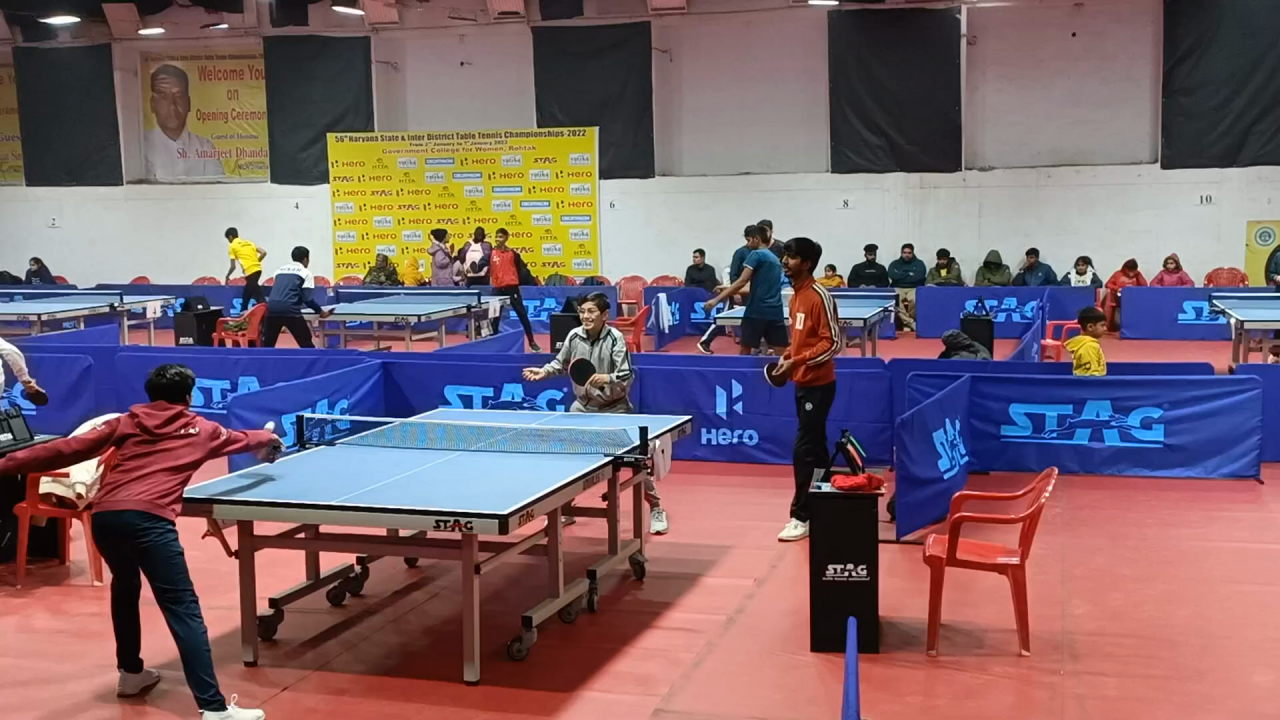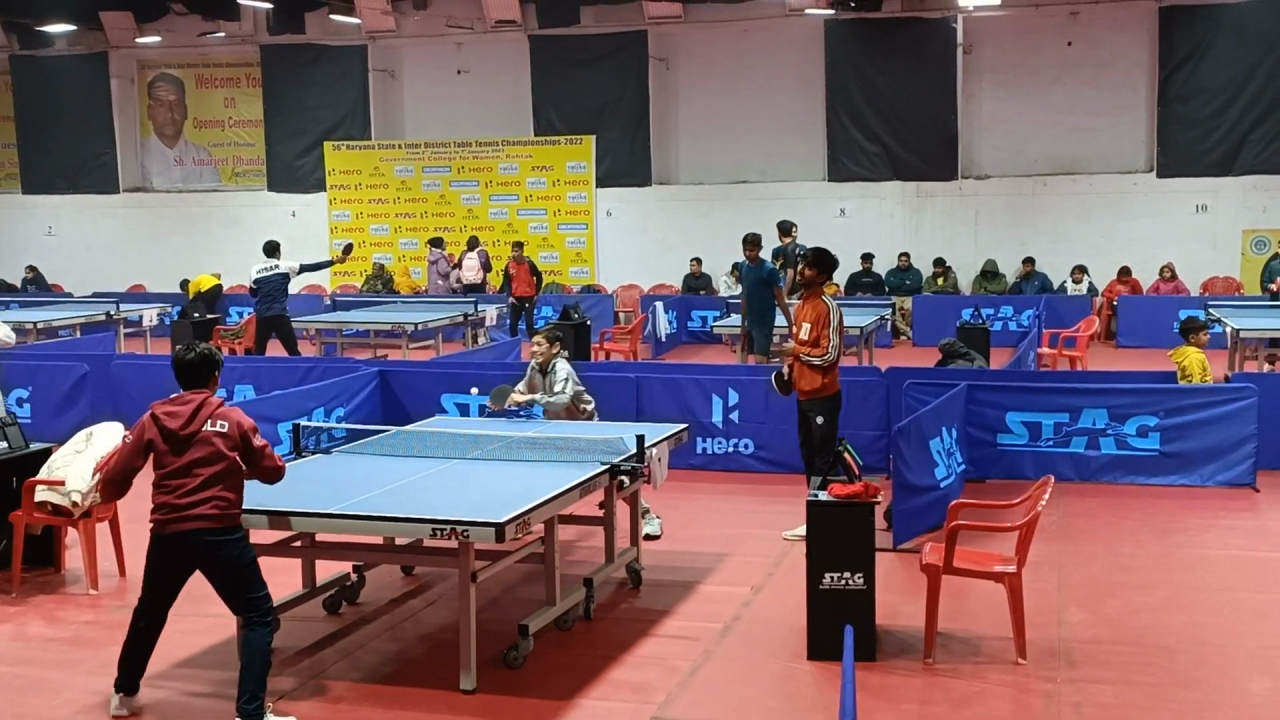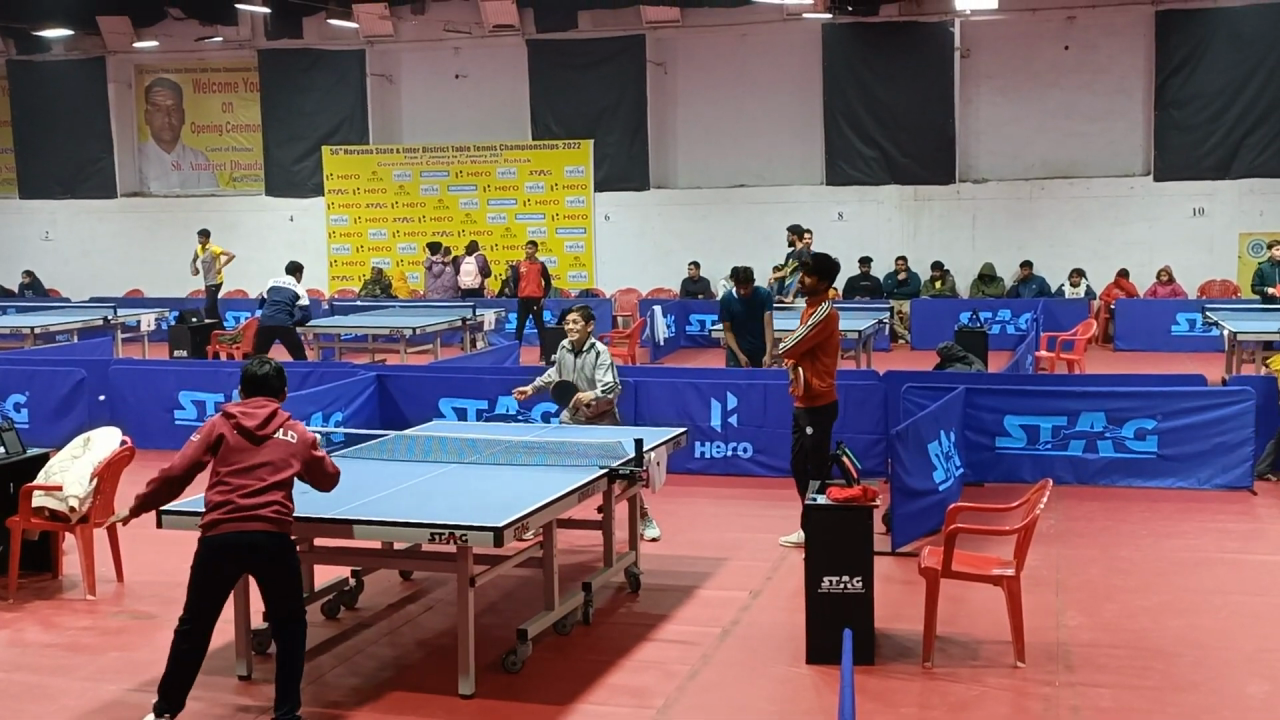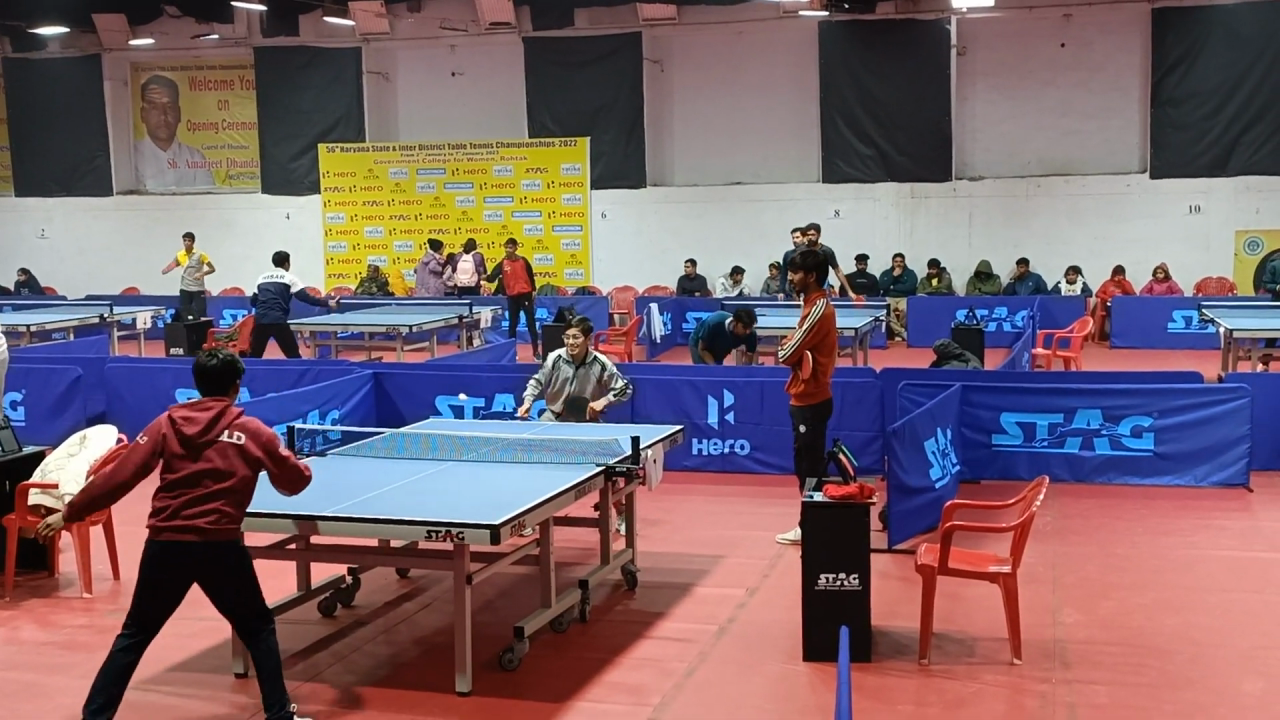
dt=0.7s
person 1, frame 1
left shoulder: (126, 422)
right shoulder: (200, 429)
left elbow: (68, 449)
right elbow: (239, 439)
right wrist: (268, 440)
left hip: (105, 516)
right hip: (149, 519)
left knee: (125, 587)
right knee: (184, 610)
left ankle: (131, 672)
person 1, frame 2
left shoulder: (151, 421)
right shoulder: (232, 419)
left elbow: (116, 476)
right elbow: (272, 471)
left wrist: (107, 492)
right wrist: (241, 467)
left hip: (167, 534)
right hip: (220, 533)
left knee: (149, 610)
right knee: (258, 617)
person 1, frame 3
left shoulder: (220, 424)
right shoulder: (297, 433)
left elbow: (176, 474)
right elbow: (329, 479)
left wrist: (135, 508)
left hip: (221, 537)
right hip: (272, 537)
left knee: (193, 626)
right knee: (290, 627)
person 1, frame 4
left shoulder: (168, 424)
right shoulder: (251, 431)
left elbow: (120, 474)
right elbow: (296, 480)
left wrist: (70, 512)
right wrist: (266, 466)
left hip: (165, 544)
right hip: (219, 546)
left knee: (134, 635)
right knee: (257, 628)
person 2, frame 1
left shoulder: (820, 297)
right shoulder: (795, 297)
left elbow: (833, 343)
left wrist: (797, 362)
right wrist: (787, 357)
left hip: (818, 385)
right hip: (803, 383)
left knee: (803, 451)
right knee: (815, 449)
left ankle: (802, 518)
person 2, frame 2
left shoulder: (827, 308)
right shoulder: (801, 305)
left elbow: (829, 354)
left wrist: (795, 350)
right wrist: (791, 364)
left hip: (823, 397)
right hip: (804, 395)
left knee: (824, 464)
right knee: (810, 461)
person 2, frame 3
left shoulder: (823, 313)
right shoulder: (812, 308)
left elbow: (786, 348)
left wrist: (789, 351)
right wrist: (794, 361)
left hip: (818, 403)
right hip: (804, 401)
left knee: (816, 470)
right knee: (800, 467)
person 2, frame 4
left shoulder: (818, 310)
right shoulder: (815, 305)
left elbow: (786, 355)
right elbow: (795, 347)
left wrist: (787, 348)
right wrist: (791, 347)
left hip: (810, 400)
right hip: (806, 397)
left knee: (810, 467)
right knee: (805, 465)
person 3, frame 1
left shoulder: (615, 339)
right shoulder: (574, 336)
left elbow: (628, 374)
right elbow: (561, 362)
left wrist: (608, 378)
right wrist: (544, 371)
left hip: (615, 407)
right hip: (584, 406)
left ankle: (656, 509)
person 3, frame 2
left shoulder: (561, 369)
right shoulder: (535, 367)
left elbow: (561, 400)
right elbow: (525, 388)
left wrist: (528, 398)
right wrist: (513, 397)
left ankle: (647, 516)
person 3, frame 3
left shoulder: (600, 352)
right shoulder: (564, 347)
left elbow: (611, 387)
left wrist: (592, 395)
right wrist: (533, 387)
left hip: (603, 419)
right hip: (573, 418)
left ankle: (645, 520)
person 3, frame 4
left shoulder: (600, 364)
right shoulder: (555, 358)
left elbow: (625, 388)
right elbow: (537, 381)
left wrist: (603, 401)
right wrist: (528, 401)
left hip: (587, 422)
right hip: (555, 419)
left knee: (607, 470)
right knee: (535, 467)
left ankle: (622, 516)
right ankle: (530, 516)
